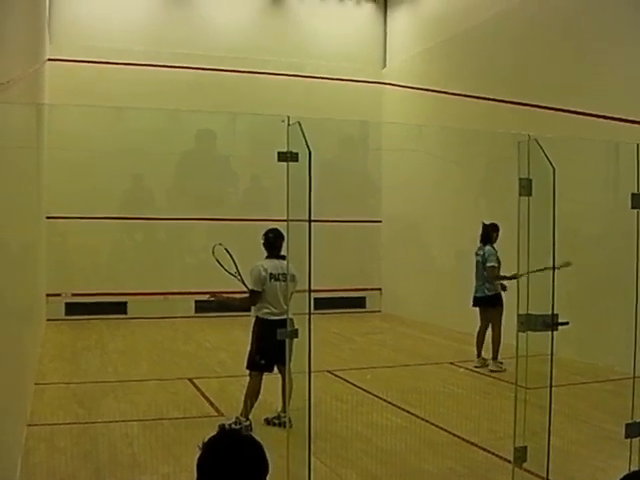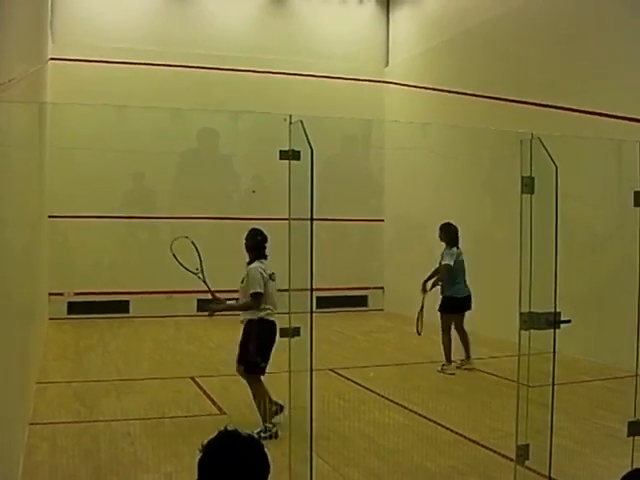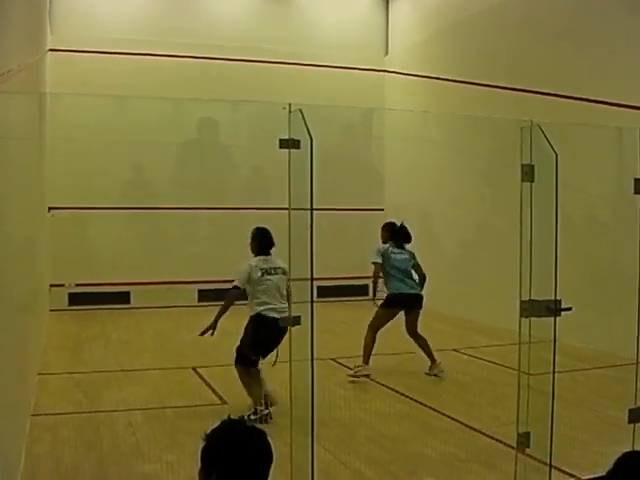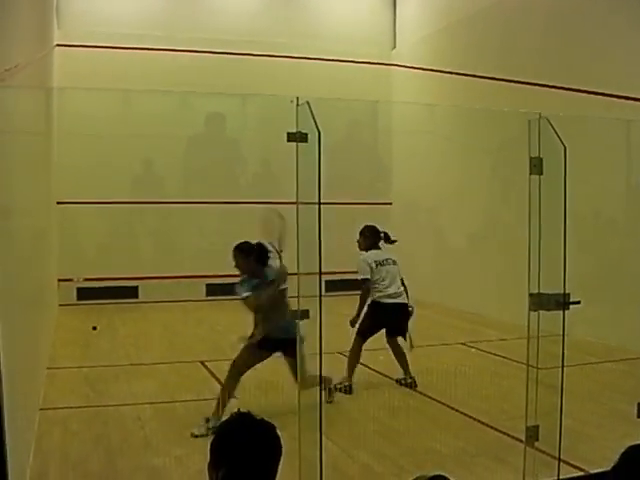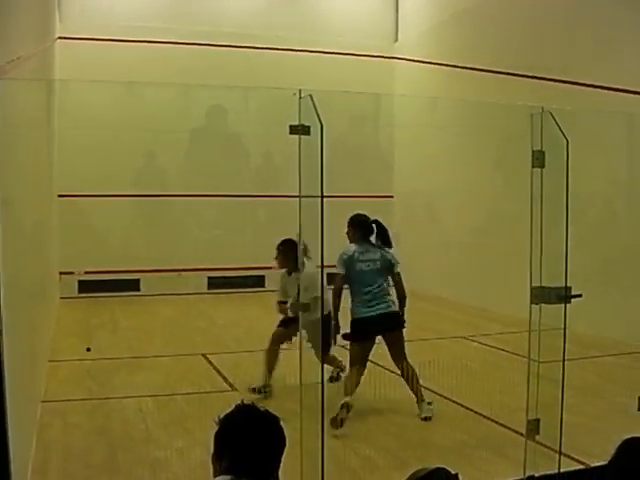
dt=1s
person 1, frame 1
left shoulder: (260, 268)
right shoulder: (290, 269)
left elbow: (253, 300)
right elbow: (287, 298)
left wrist: (225, 299)
left hip: (266, 324)
right hip: (284, 323)
left knee: (256, 373)
right knee: (285, 370)
left ankle: (244, 419)
right ankle: (284, 415)
person 1, frame 2
left shoulder: (254, 270)
right shoulder: (263, 267)
left elbow: (255, 303)
left wrist: (223, 308)
right wrist: (226, 304)
left hip: (259, 326)
right hip: (264, 325)
left knee: (252, 375)
right knee: (244, 369)
left ankle: (268, 427)
right ankle: (272, 405)
person 1, frame 3
left shoulder: (251, 266)
right shoulder: (281, 266)
left elbow: (233, 296)
right elbow: (287, 293)
left wrist: (215, 321)
right wrist: (286, 315)
left hip: (262, 320)
right hip: (280, 323)
left knee: (243, 366)
right knee: (246, 362)
left ankle: (262, 408)
right ankle: (264, 396)
person 1, frame 4
left shoulder: (366, 258)
right shoulder: (391, 257)
left elbow: (366, 288)
right elbow: (401, 283)
left wrist: (357, 314)
right wrist: (406, 303)
left hip: (381, 305)
right hip: (401, 305)
left knee: (359, 340)
right knee: (393, 340)
left ankle: (347, 382)
right ankle: (408, 378)
person 1, frame 5
left shoulder: (308, 274)
right shoulder: (285, 275)
left elbow: (311, 305)
right elbow: (281, 303)
right wrist: (287, 311)
left hip: (319, 316)
right hip: (297, 313)
left knee: (323, 357)
right knee: (276, 338)
left ankle: (339, 367)
right ankle: (266, 384)
person 2, frame 1
left shoulder: (480, 250)
right shoulder: (491, 252)
right elbow: (493, 275)
left wrist: (499, 283)
right wrist: (509, 277)
left hip: (480, 293)
right hip: (491, 294)
left knee: (483, 326)
right knee: (496, 328)
left ankle: (479, 358)
right ankle: (494, 362)
person 2, frame 2
left shoulder: (449, 252)
right shoulder: (454, 250)
left elbow: (444, 274)
right elbow: (440, 268)
left wrist: (434, 282)
right wrist: (426, 280)
left hip: (453, 296)
right hip: (462, 295)
left knee: (446, 330)
right knee: (459, 328)
left ankle: (448, 365)
right ankle: (467, 360)
person 2, frame 3
left shoulder: (382, 250)
right shoulder: (409, 253)
left elbow: (376, 274)
right elbow: (422, 276)
left wrist: (374, 290)
left hip: (397, 295)
right hip: (414, 295)
left knee: (372, 329)
right knee: (413, 332)
left ankle: (364, 366)
right ankle: (435, 364)
person 2, frame 4
left shoulder: (274, 275)
right shoulder: (243, 285)
right elbow: (255, 306)
left hip: (288, 335)
right hip: (266, 335)
left knee: (303, 382)
right knee: (236, 368)
left ankle: (326, 383)
right ankle: (216, 419)
person 2, frame 5
left shoulder: (346, 255)
right shoulder: (386, 254)
left elbow: (338, 291)
right elbow: (400, 289)
left wrist: (335, 321)
right wrist: (401, 313)
left hip: (362, 319)
right hip: (388, 315)
left knee: (356, 367)
right knee: (401, 362)
left ankle: (347, 400)
right ankle: (423, 405)
